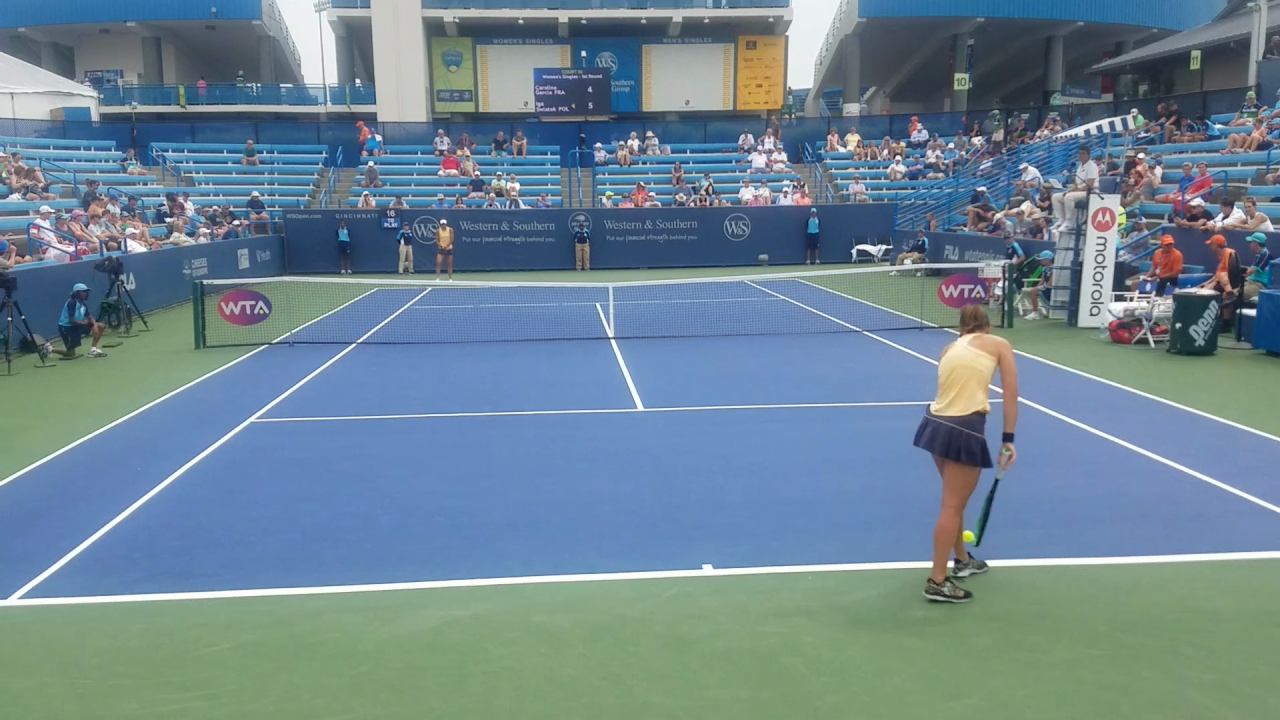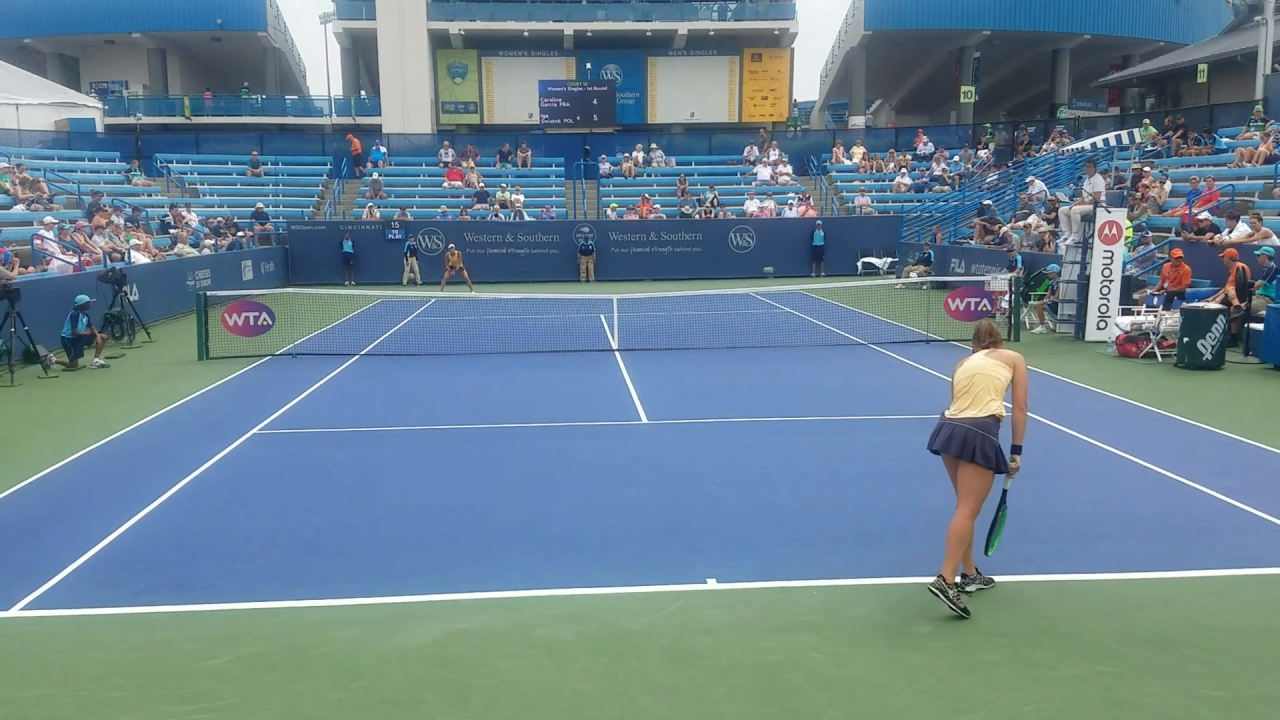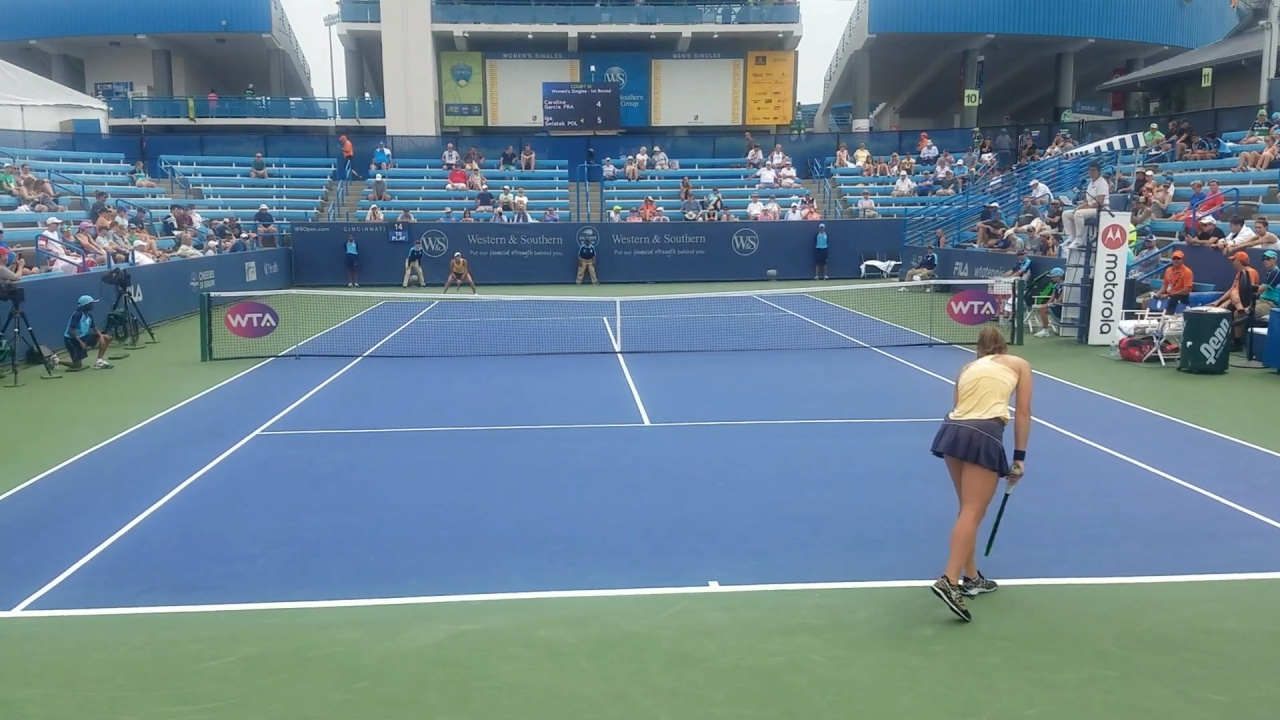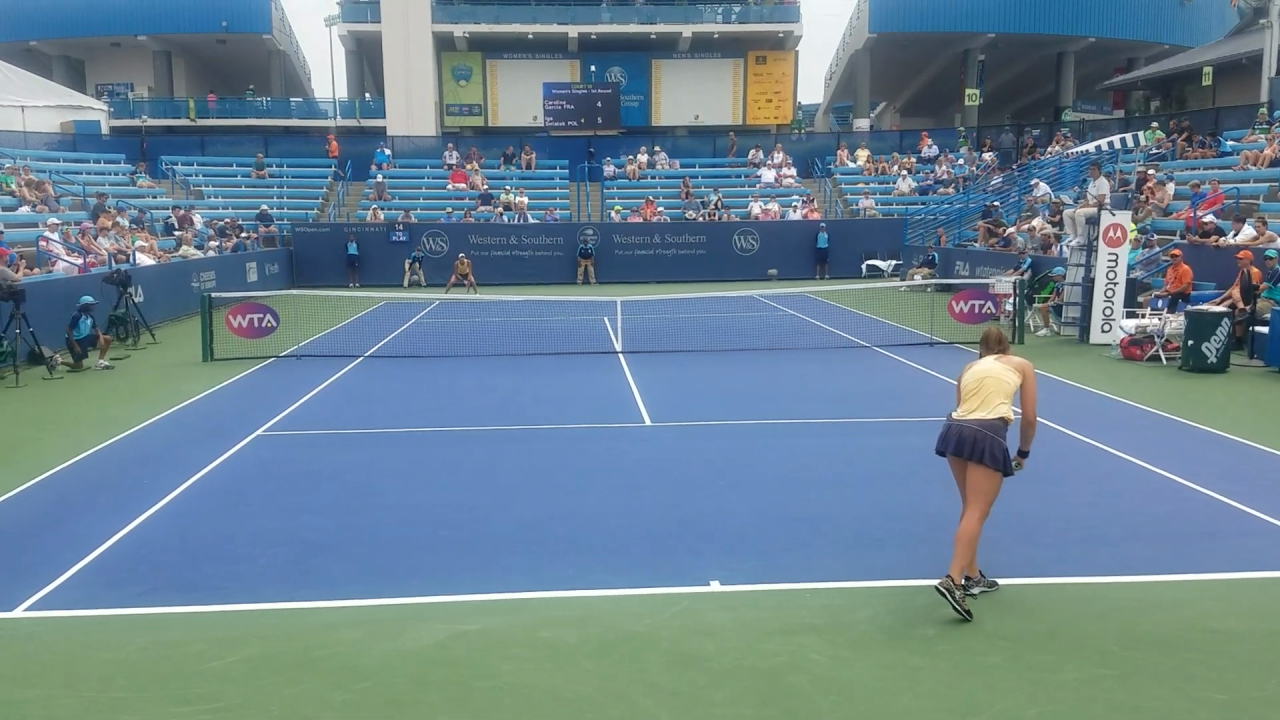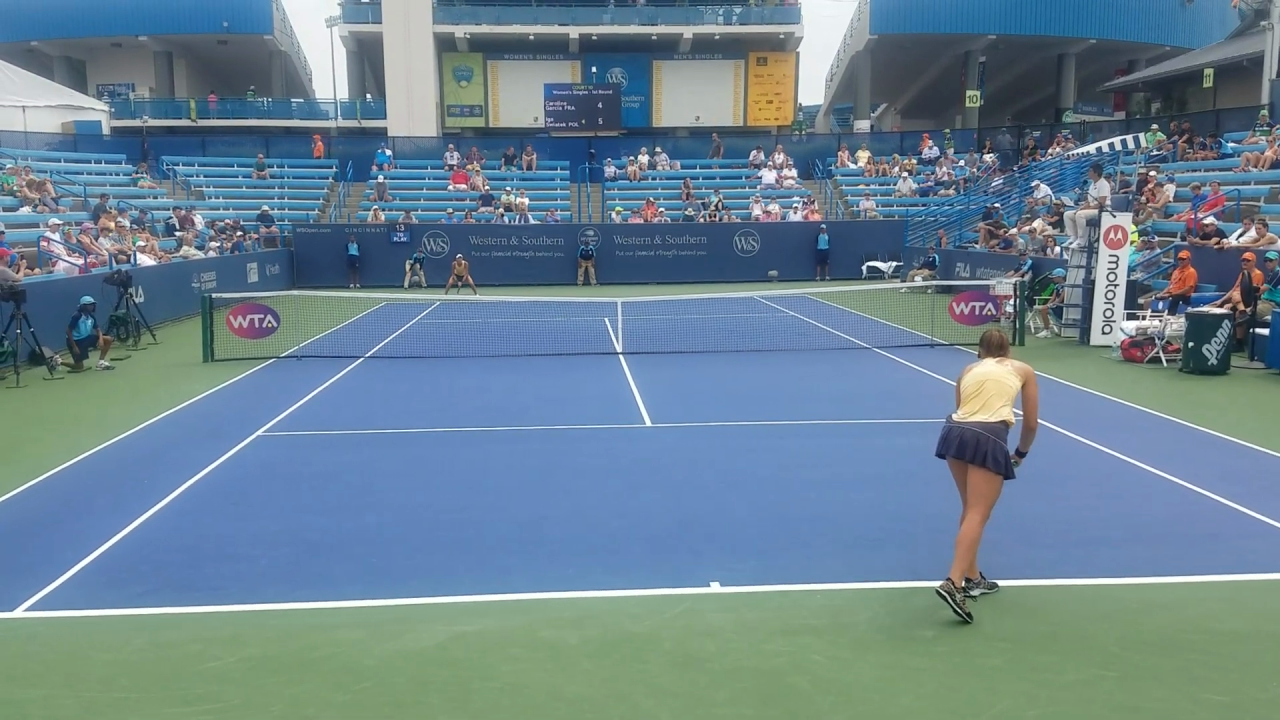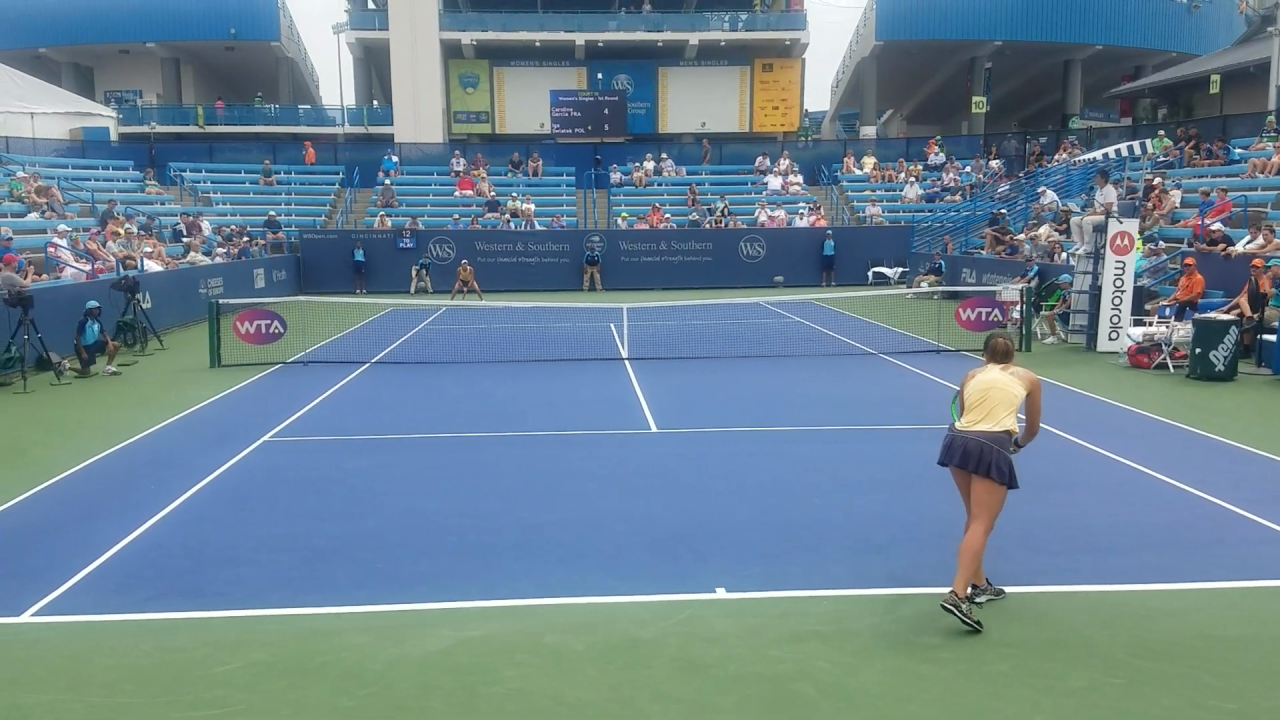
dt=0.7s
person 1, frame 1
left shoulder: (948, 349)
right shoulder: (998, 344)
right elbow: (1010, 394)
right wrist: (1008, 439)
left hip: (935, 423)
right hip: (963, 428)
left knee: (956, 499)
right knee: (952, 506)
left ankle: (963, 560)
right ankle: (938, 581)
person 1, frame 2
left shoulder: (963, 363)
right shoulder: (1013, 358)
right elbow: (1019, 407)
right wrist: (1016, 451)
left hip: (948, 429)
right hip: (979, 433)
left knee: (966, 506)
right knee: (967, 510)
left ankle: (969, 575)
right ankle: (945, 580)
person 1, frame 3
left shoulder: (968, 368)
right shoulder: (1019, 364)
right elbow: (1023, 412)
right wrist: (1019, 457)
left hip: (951, 430)
right hip: (984, 434)
left knee: (968, 508)
right knee: (972, 512)
left ankle: (970, 578)
right ankle: (949, 581)
person 1, frame 4
left shoulder: (970, 367)
right shoulder: (1022, 365)
right elbow: (1029, 418)
right wrist: (1023, 454)
left hip: (954, 429)
right hip: (987, 434)
left knee: (971, 507)
right knee: (977, 512)
left ankle: (972, 577)
right ankle: (953, 580)
person 1, frame 5
left shoulder: (969, 370)
right shoulder: (1023, 370)
right elbow: (1031, 423)
right wrist: (1020, 453)
left hip: (954, 431)
right hip: (988, 437)
left knee: (971, 509)
right knee: (977, 515)
left ankle: (972, 578)
right ankle: (954, 583)
person 1, frame 6
left shoulder: (972, 375)
right shoulder: (1028, 378)
right elbow: (1032, 429)
right wrist: (1017, 444)
left hip: (957, 440)
right hip: (992, 447)
left knee: (974, 517)
right knee: (981, 525)
left ankle: (978, 584)
right ankle: (958, 594)
